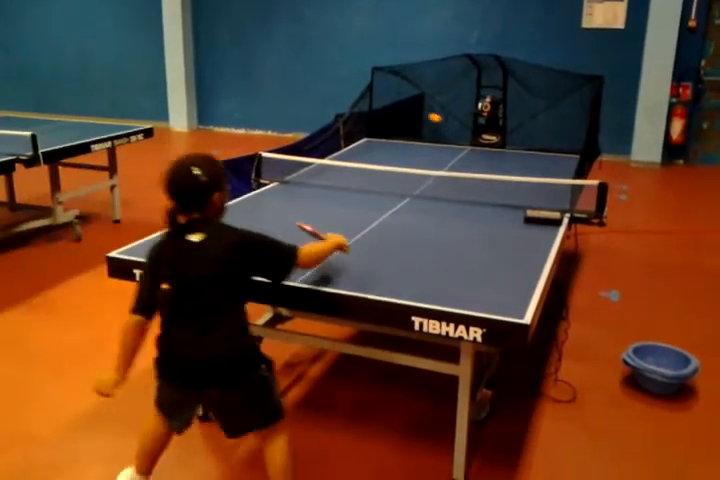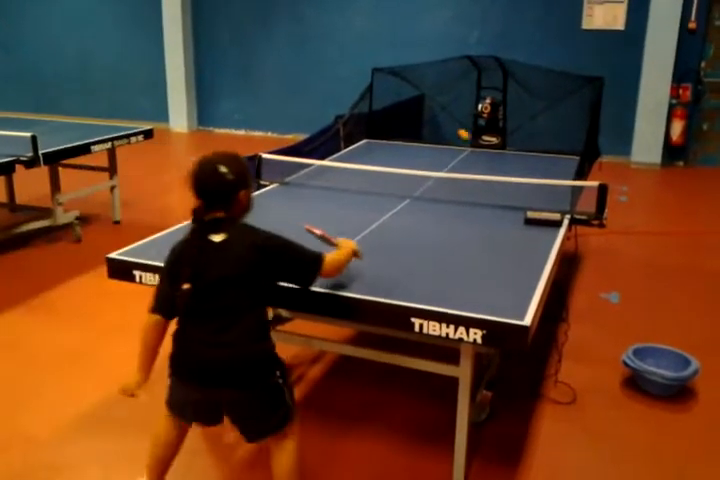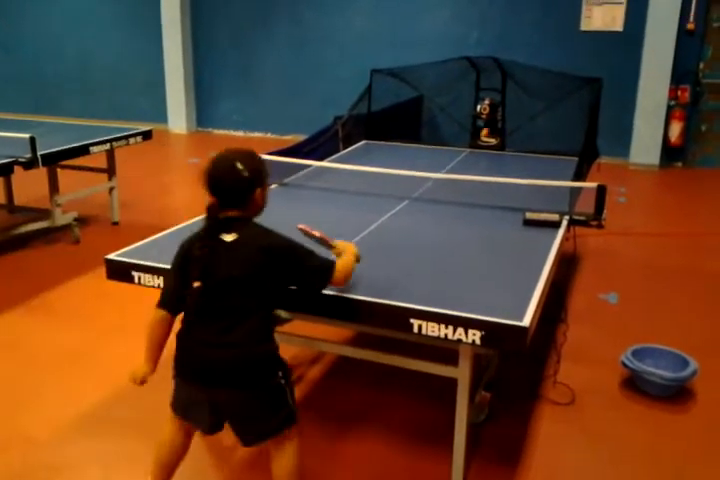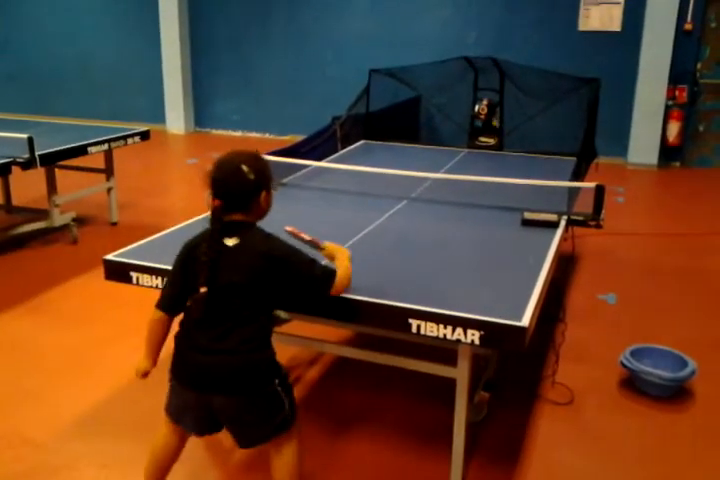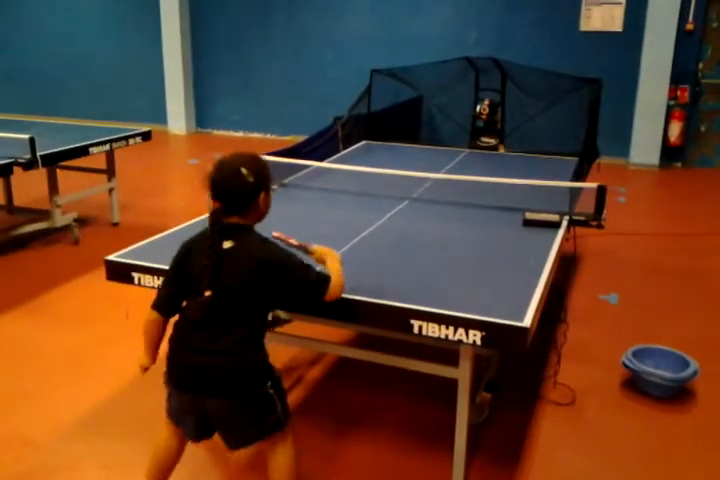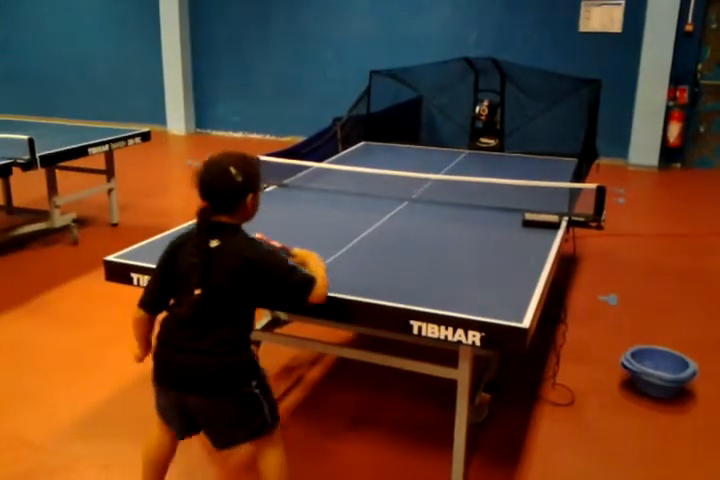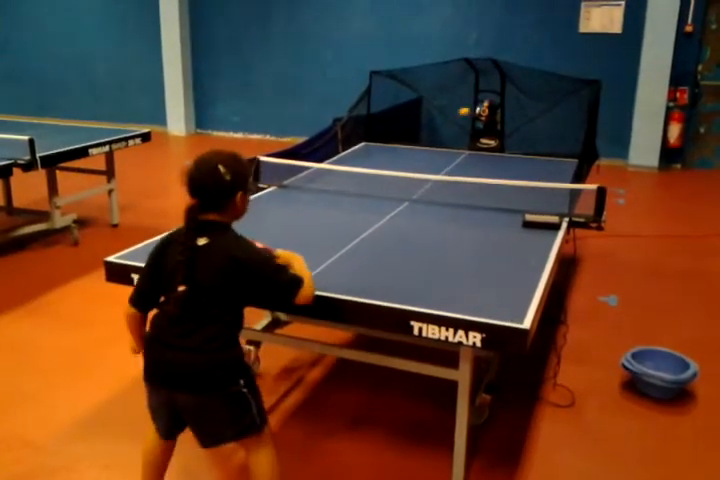
dt=0.1s
person 1, frame 1
left shoulder: (161, 252)
right shoulder: (239, 243)
left elbow: (138, 318)
right elbow: (303, 257)
left wrist: (118, 373)
right wrist: (332, 242)
left hip: (177, 365)
right hip: (233, 364)
left knee: (166, 417)
right knee: (273, 431)
person 1, frame 2
left shoulder: (183, 250)
right shoulder: (262, 244)
left elbow: (158, 317)
right elbow: (327, 267)
left wrist: (141, 372)
right wrist: (348, 248)
left hip: (192, 363)
right hip: (248, 365)
left knee: (176, 418)
right knee: (282, 435)
person 1, frame 3
left shoulder: (193, 246)
right shoulder: (272, 246)
left elbow: (164, 312)
right elbow: (338, 276)
left wrist: (149, 363)
right wrist: (348, 251)
left hip: (194, 363)
right hip: (250, 368)
left knee: (182, 425)
right knee: (283, 438)
person 1, frame 4
left shoulder: (195, 248)
right shoulder: (273, 252)
left elbow: (163, 313)
right elbow: (337, 285)
left wrist: (149, 359)
right wrist: (342, 256)
left hip: (191, 367)
right hip: (247, 372)
left knee: (175, 428)
right knee: (282, 439)
person 1, frame 5
left shoulder: (191, 248)
right shoulder: (269, 256)
left elbow: (158, 314)
right elbow: (332, 291)
left wrist: (150, 355)
right wrist: (331, 258)
left hip: (184, 369)
right hip: (240, 375)
left knee: (175, 430)
right knee: (277, 440)
person 1, frame 6
left shoulder: (179, 247)
right shoulder: (254, 256)
left elbow: (145, 312)
right elbow: (316, 293)
left wrist: (144, 347)
right wrist: (312, 261)
left hip: (171, 366)
right hip: (225, 374)
left knee: (167, 428)
right knee: (267, 441)
person 1, frame 7
left shoulder: (169, 245)
right shoulder: (243, 254)
left elbow: (135, 310)
right elbow: (304, 294)
left wrist: (141, 341)
right wrist: (296, 261)
left hip: (161, 366)
right hip: (214, 372)
left knee: (162, 431)
right knee: (256, 442)
